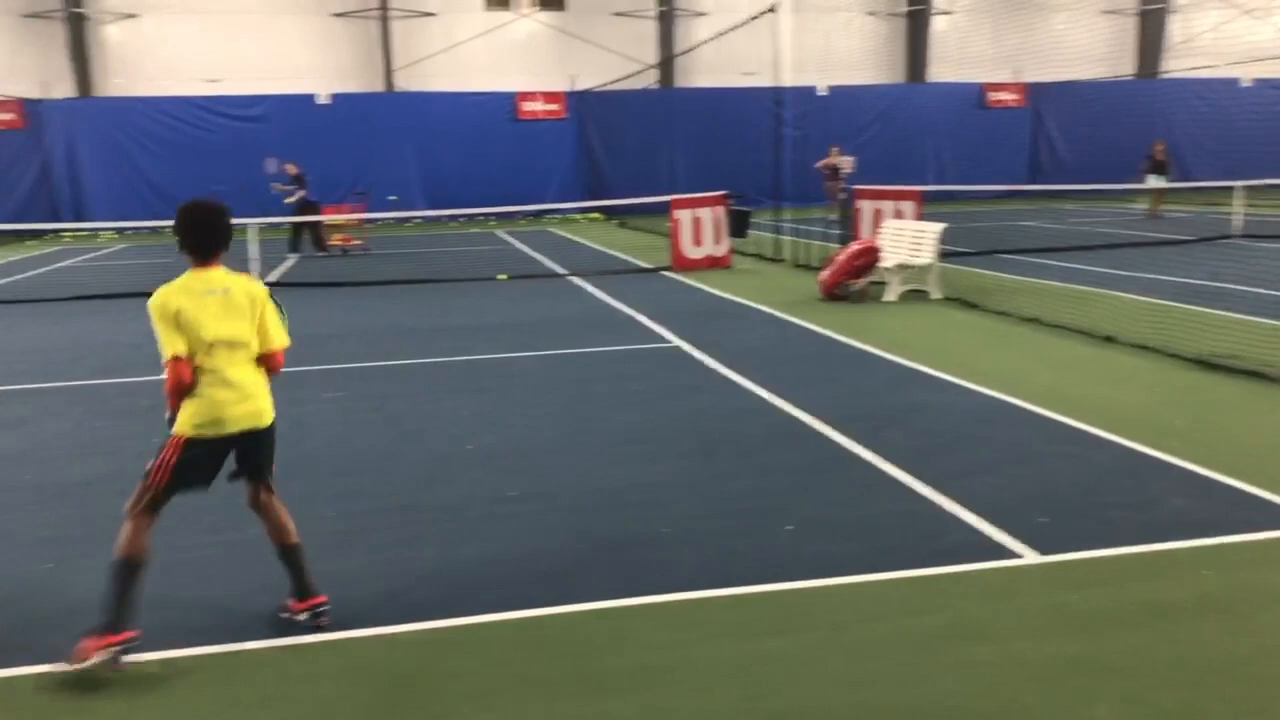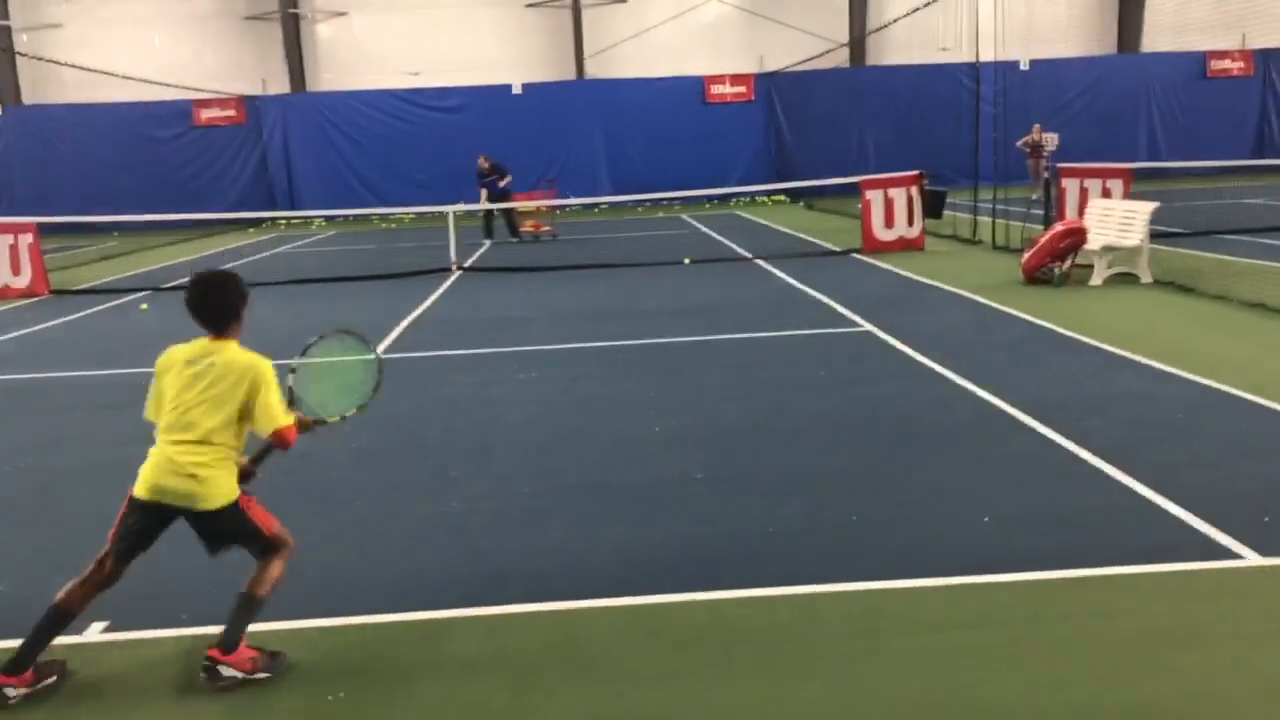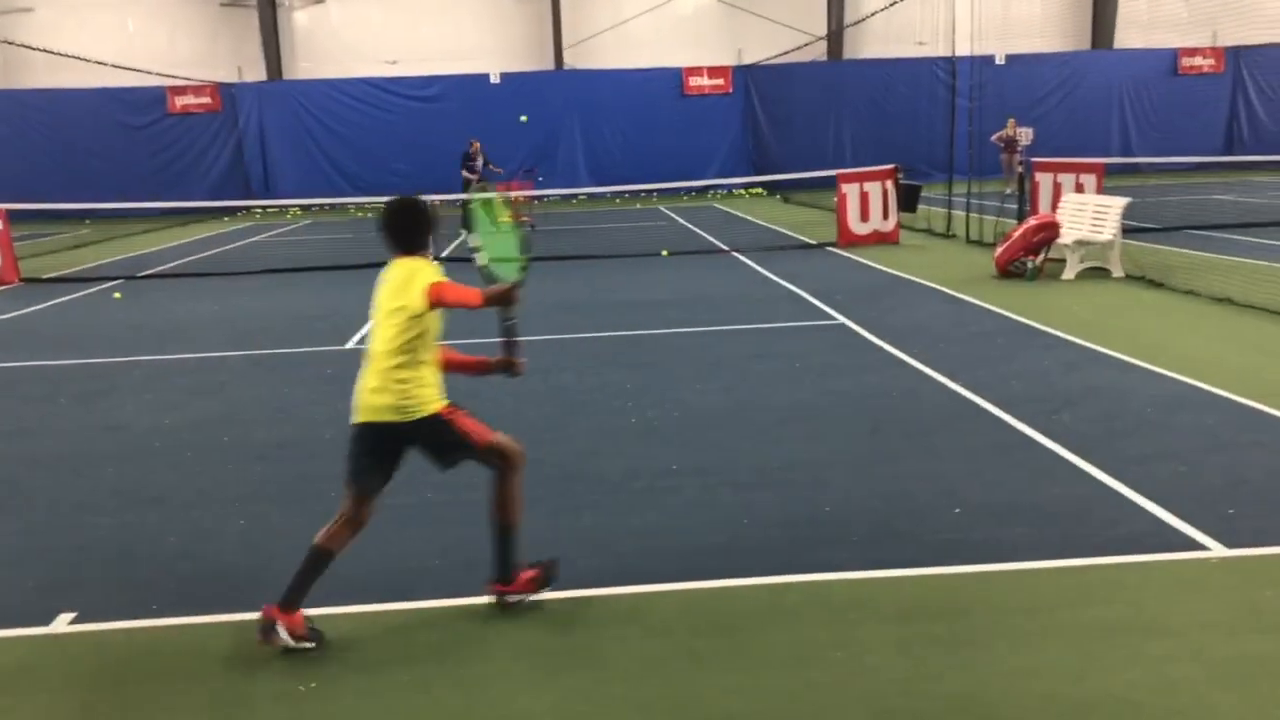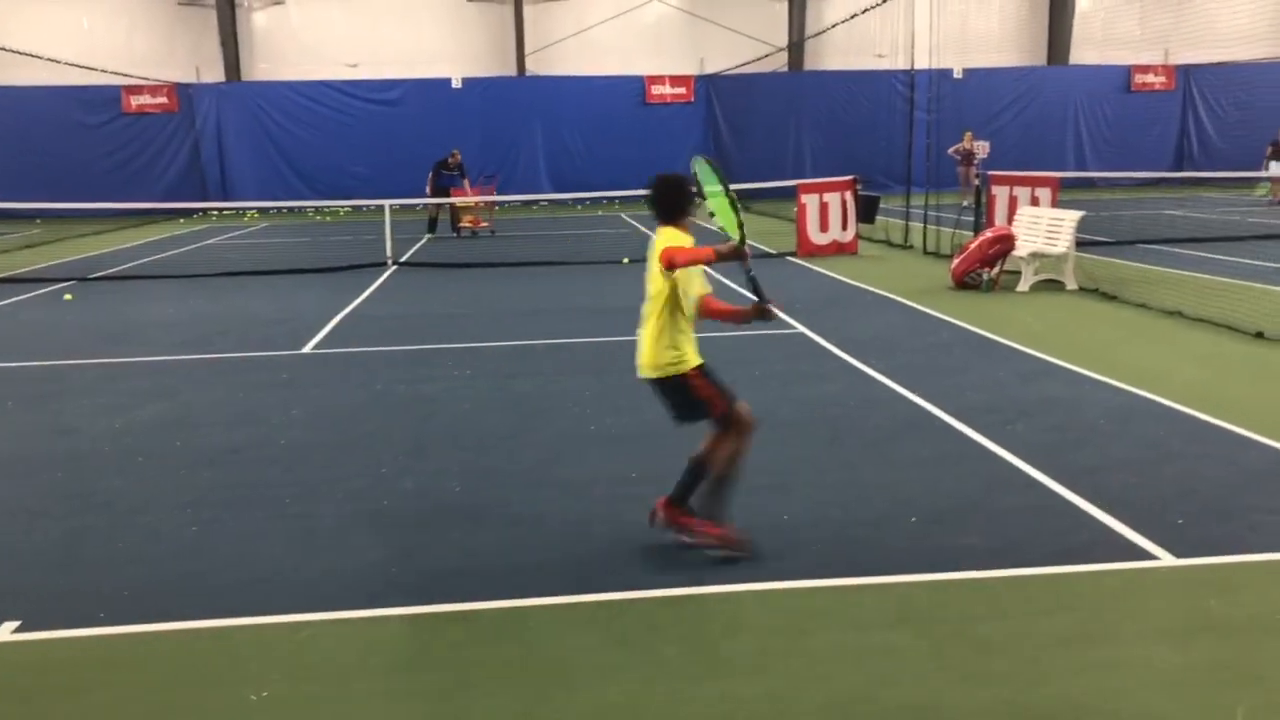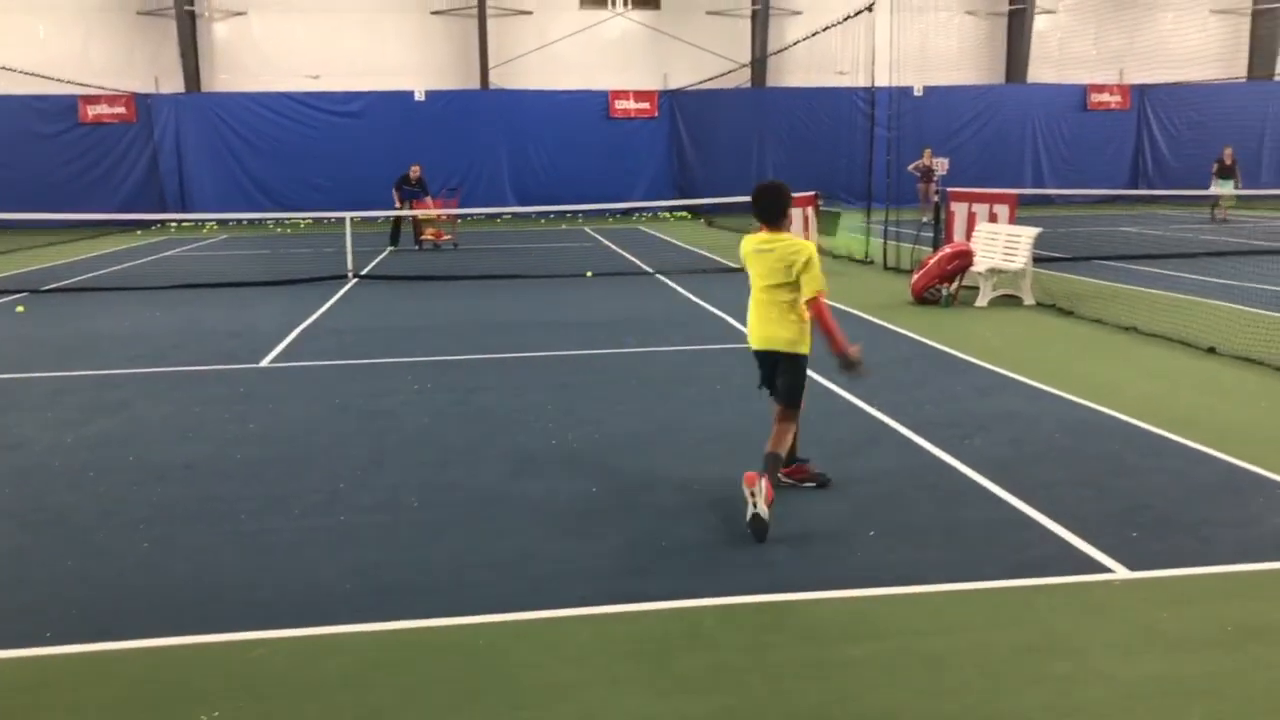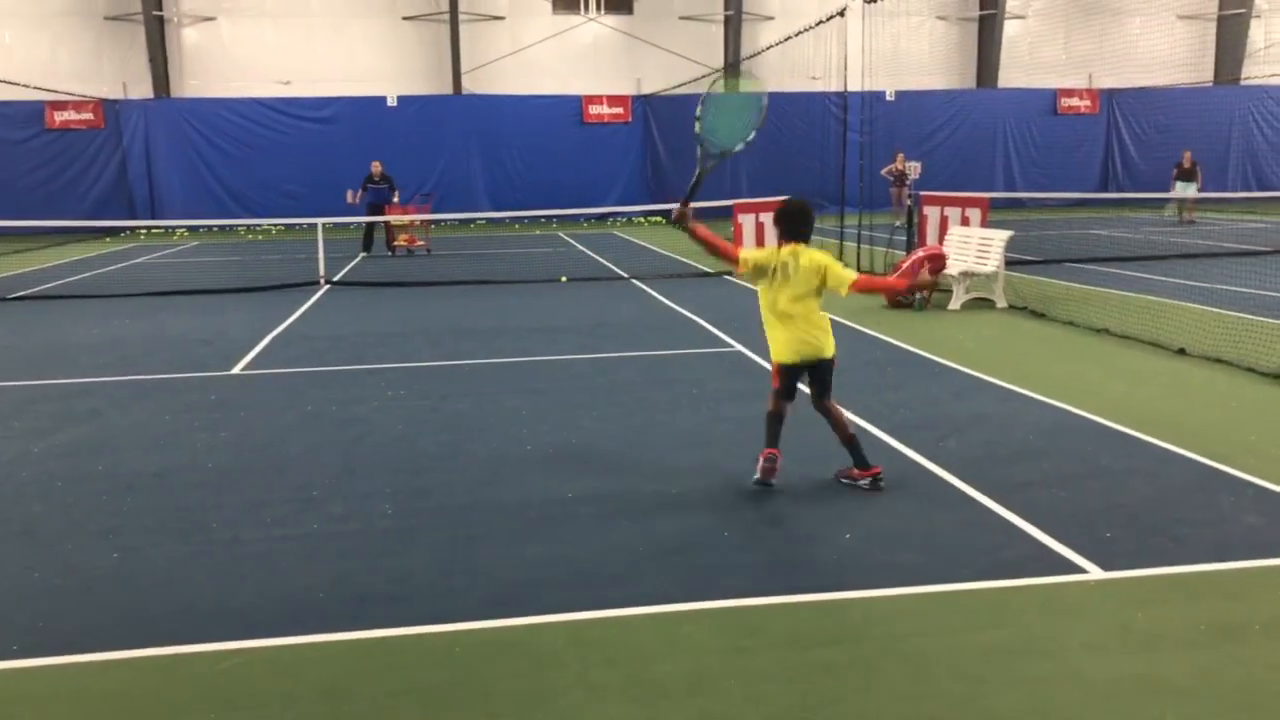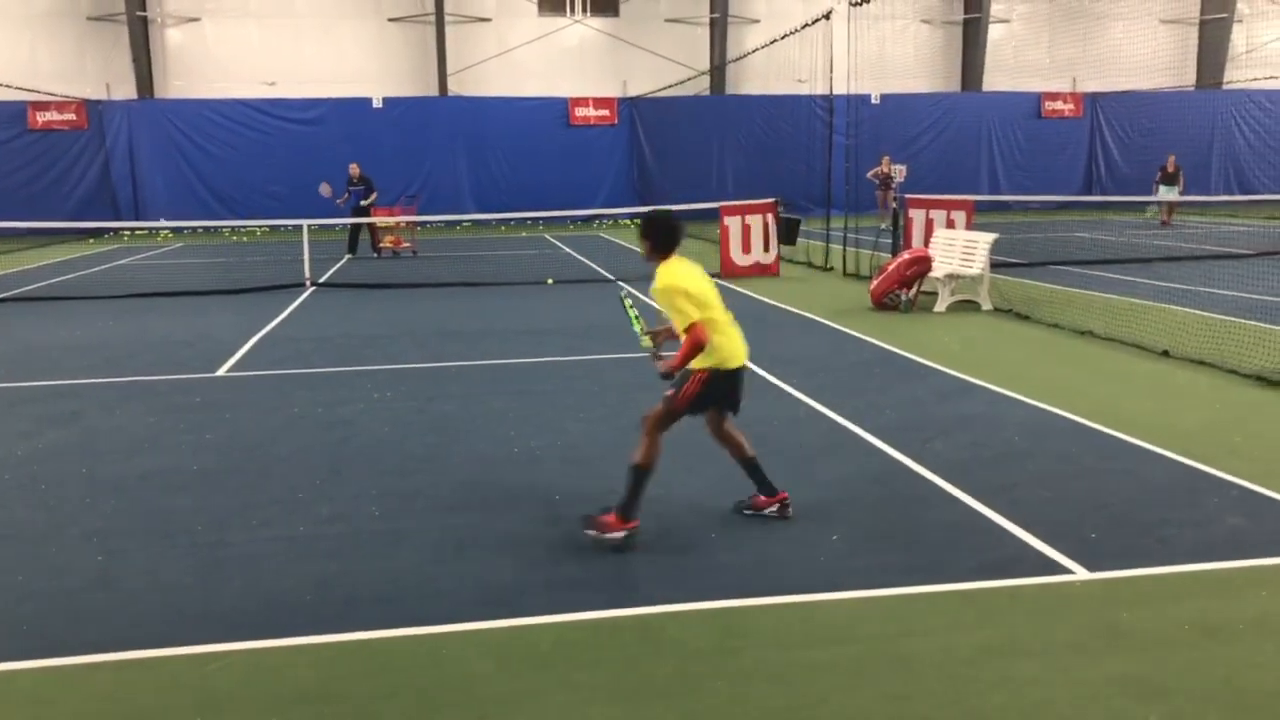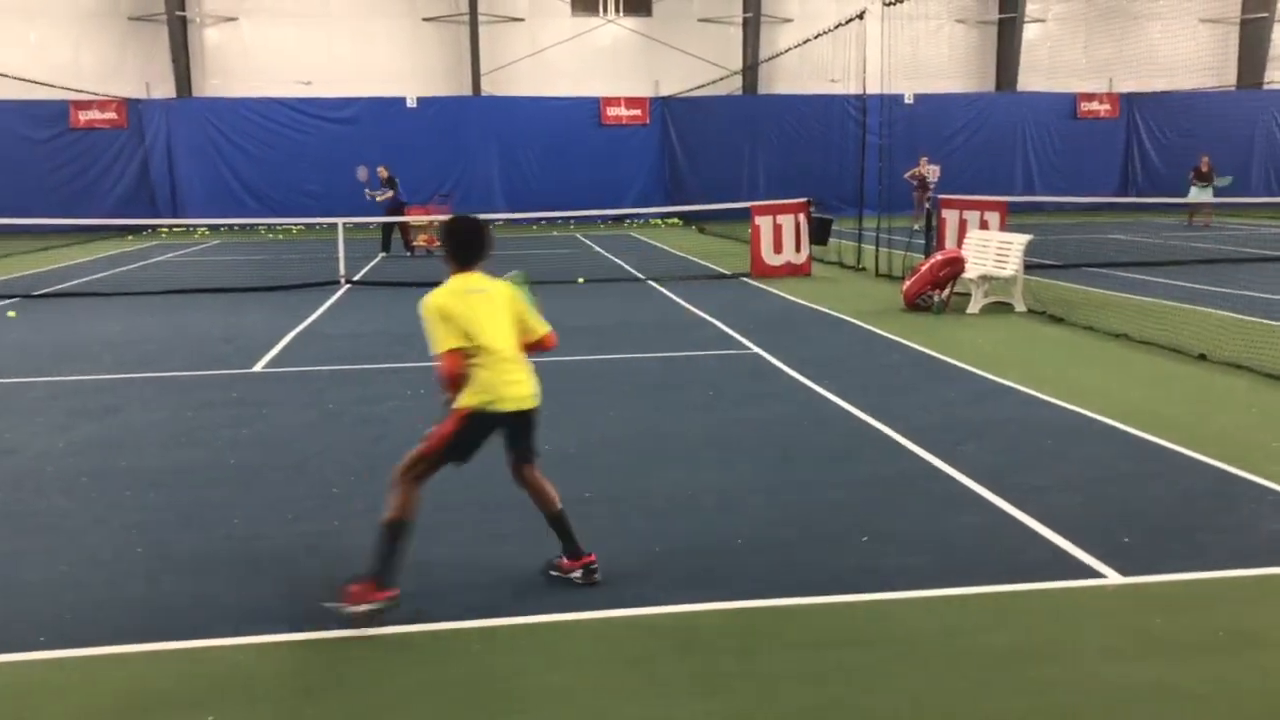
dt=0.5s
person 1, frame 1
left shoulder: (166, 299)
right shoulder: (251, 289)
left elbow: (181, 377)
right elbow: (274, 359)
left wrist: (175, 409)
left hip: (203, 417)
right hip: (256, 413)
left knee: (141, 510)
right knee: (264, 498)
left ankle: (114, 630)
right ankle: (309, 598)
person 1, frame 2
left shoulder: (171, 360)
right shoulder: (254, 368)
right elbow: (283, 437)
right wrist: (299, 423)
left hip: (157, 480)
right hip: (212, 488)
left knee: (105, 569)
right knee: (278, 550)
right ankle: (228, 651)
person 1, frame 3
left shoulder: (393, 278)
right shoulder: (422, 275)
right elbow: (442, 293)
left wrist: (491, 363)
right wrist: (492, 295)
left hip: (371, 408)
right hip: (415, 407)
left knee: (354, 512)
right knee: (510, 459)
left ankle: (283, 610)
right ankle: (508, 580)
person 1, frame 4
left shoulder: (668, 241)
right shoulder: (674, 243)
left elbow: (704, 306)
right elbow: (670, 260)
left wrist: (751, 312)
right wrist: (715, 252)
left hip: (661, 358)
right hip: (672, 361)
left knee: (730, 424)
right knee: (741, 423)
left ankle: (675, 508)
right ankle: (708, 521)
person 1, frame 5
left shoulder: (751, 246)
right shoulder: (803, 249)
right elbow: (814, 304)
right wrist: (842, 349)
left hip: (759, 339)
right hip: (788, 343)
left knee: (790, 407)
right knee: (786, 419)
left ankle: (791, 464)
right ankle: (763, 481)
person 1, frame 6
left shoulder: (767, 260)
right shoulder: (820, 262)
left elbow: (730, 254)
right elbow: (859, 284)
left wrist: (689, 226)
right wrist: (909, 284)
left hip: (787, 350)
right hip: (820, 347)
left knee: (780, 396)
right knee: (823, 402)
left ankle: (770, 455)
right ankle: (864, 470)
person 1, frame 7
left shoulder: (665, 283)
right shoulder: (689, 269)
left elbow: (699, 336)
left wrist: (671, 366)
right wrist: (673, 335)
left hip: (713, 362)
right hip: (733, 356)
left knee: (652, 426)
right knee: (719, 427)
left ankle: (623, 517)
right ankle: (772, 496)
person 1, frame 8
left shoulder: (437, 301)
right shoulder: (506, 291)
left elbow: (453, 370)
right elbow: (546, 341)
left wrist: (452, 397)
left hip: (483, 399)
right hip: (523, 392)
left knee: (407, 478)
right knee: (525, 471)
left ankle: (378, 585)
right ankle: (577, 558)
